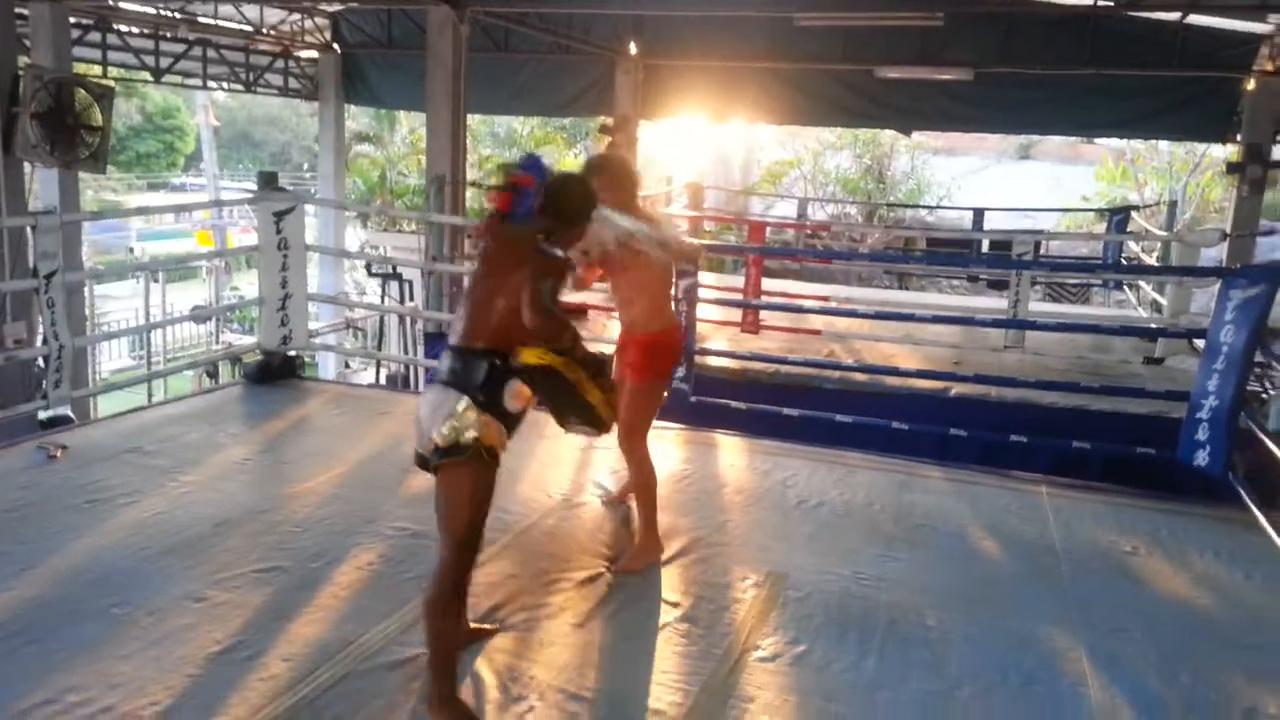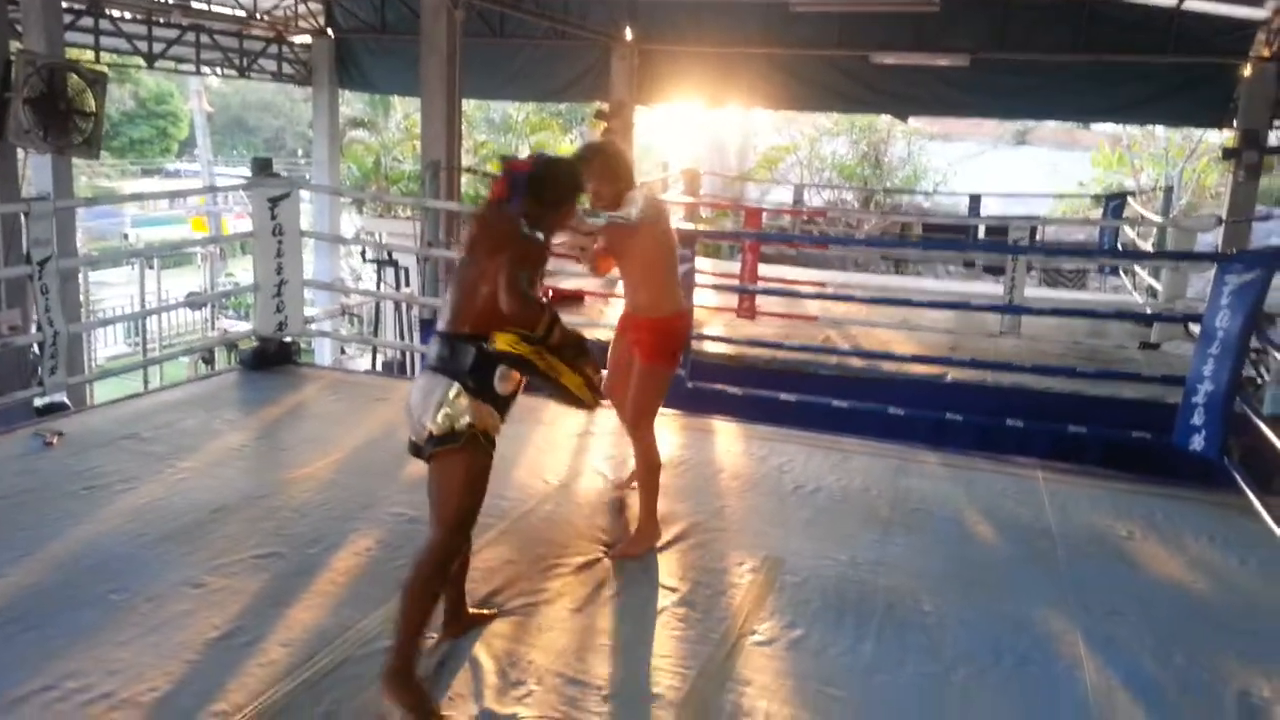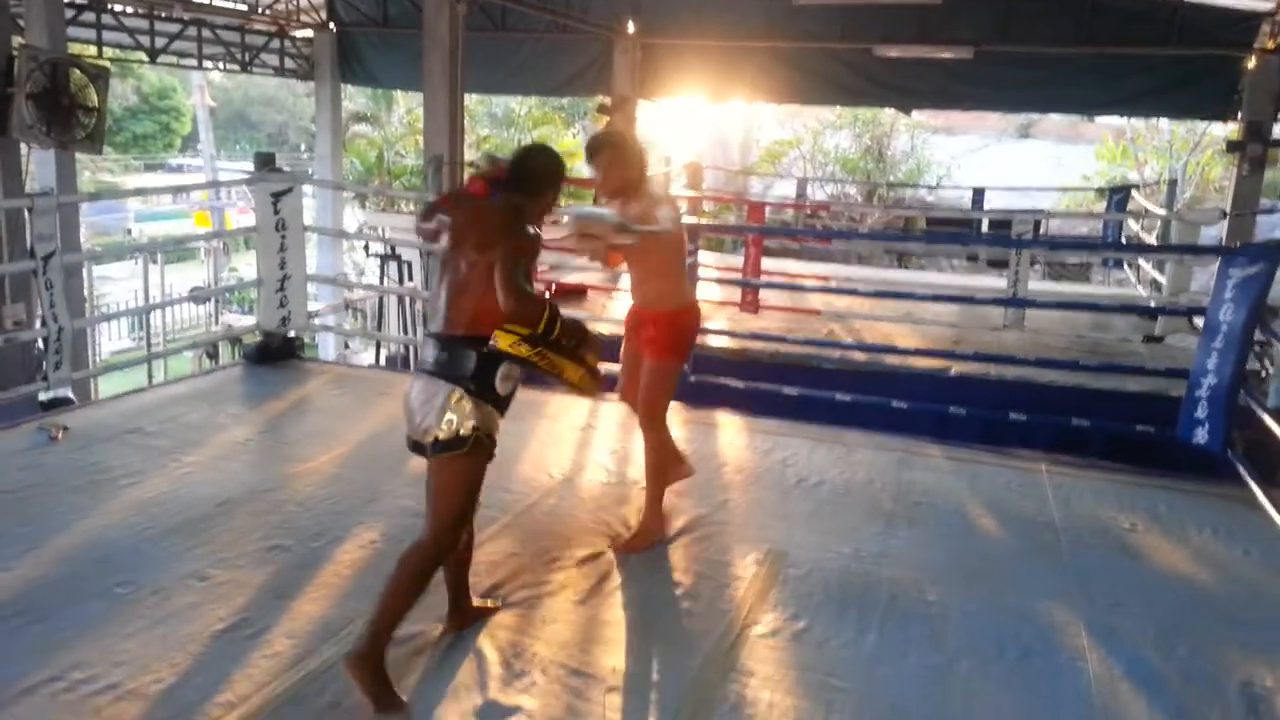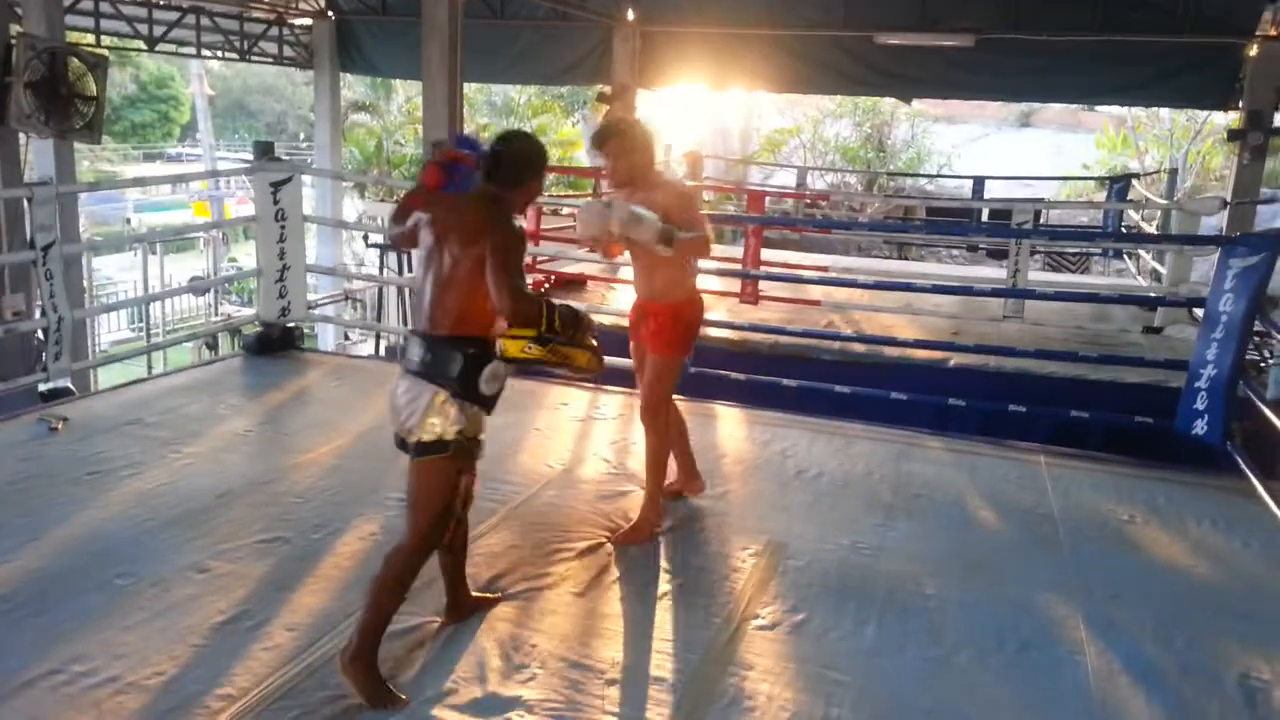
dt=0.1s
person 1, frame 1
left shoulder: (505, 239)
right shoulder: (546, 258)
right elbow: (539, 319)
left wrist: (514, 206)
right wrist: (586, 364)
left hip: (456, 395)
right hip: (470, 407)
left knee: (465, 530)
right knee: (458, 547)
left ankle: (454, 628)
person 1, frame 2
left shoulder: (492, 224)
right shoulder: (526, 243)
right elbow: (514, 304)
left wrist: (509, 186)
right wrist: (569, 346)
left hip: (447, 380)
right hip: (463, 393)
left knee: (460, 512)
right knee: (450, 533)
left ankle: (455, 614)
right ankle: (402, 670)
person 1, frame 3
left shoulder: (468, 214)
right shoulder: (516, 237)
left elbow: (443, 211)
right elbow: (514, 304)
left wrist: (476, 190)
right wrist: (567, 330)
left hip: (440, 379)
right hip: (463, 391)
left knee: (463, 503)
right knee: (442, 532)
left ankle: (461, 606)
right ankle: (368, 656)
person 1, frame 4
left shoulder: (444, 209)
right shoulder: (501, 230)
left elbow: (401, 232)
right elbow: (511, 303)
left wrist: (434, 184)
right wrist: (566, 321)
left hip: (426, 375)
right hip: (448, 390)
left knee: (456, 497)
right knee: (425, 533)
left ankle: (459, 599)
right ankle: (361, 654)
person 2, frame 1
left shoulder: (647, 224)
right shoulder: (607, 227)
left elbow: (687, 253)
right elbow: (582, 280)
left wrist: (640, 237)
right wrist: (583, 254)
left hip: (658, 341)
right hip: (633, 335)
left knee: (631, 438)
right knee: (622, 417)
left ankle: (649, 541)
right ankle: (637, 481)
person 2, frame 2
left shoulder: (645, 208)
right shoulder: (612, 214)
left elbow: (632, 219)
right elbow: (601, 267)
left wrist: (586, 226)
right wrist: (596, 247)
left hip: (663, 324)
right hip: (636, 317)
left knee: (639, 423)
right knee: (615, 392)
left ankle: (647, 526)
right ankle: (646, 464)
person 2, frame 3
left shoulder: (655, 203)
right shoulder: (621, 205)
left elbow: (672, 240)
right elbow: (612, 260)
right wrist: (602, 240)
left hip: (673, 317)
right hip: (642, 313)
left knee: (648, 413)
right knee: (631, 396)
left ankle: (652, 521)
right ankle: (676, 462)
person 2, frame 4
left shoulder: (672, 195)
right shoulder: (623, 195)
left elbow: (703, 246)
right elbow: (609, 250)
left wrist: (663, 237)
right wrist: (604, 232)
left hip: (675, 312)
right hip: (646, 307)
left knee: (651, 411)
right knee: (657, 400)
left ankle: (650, 513)
right ankle: (689, 476)
